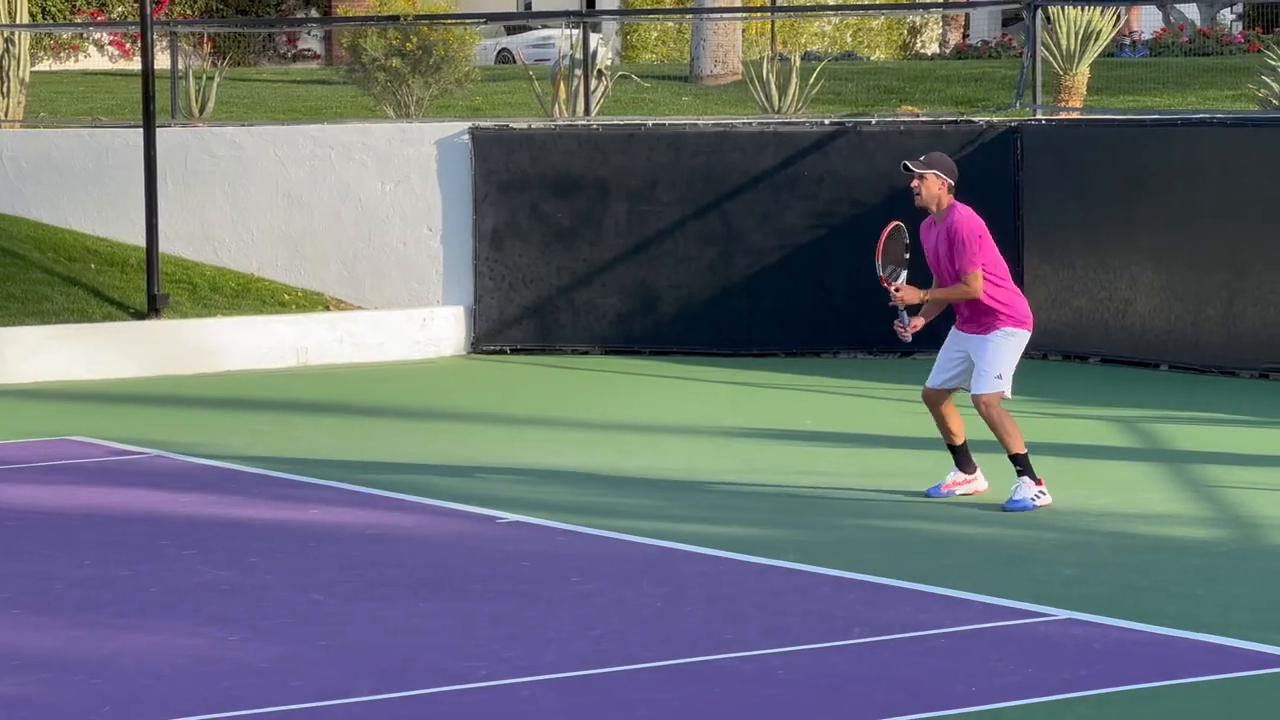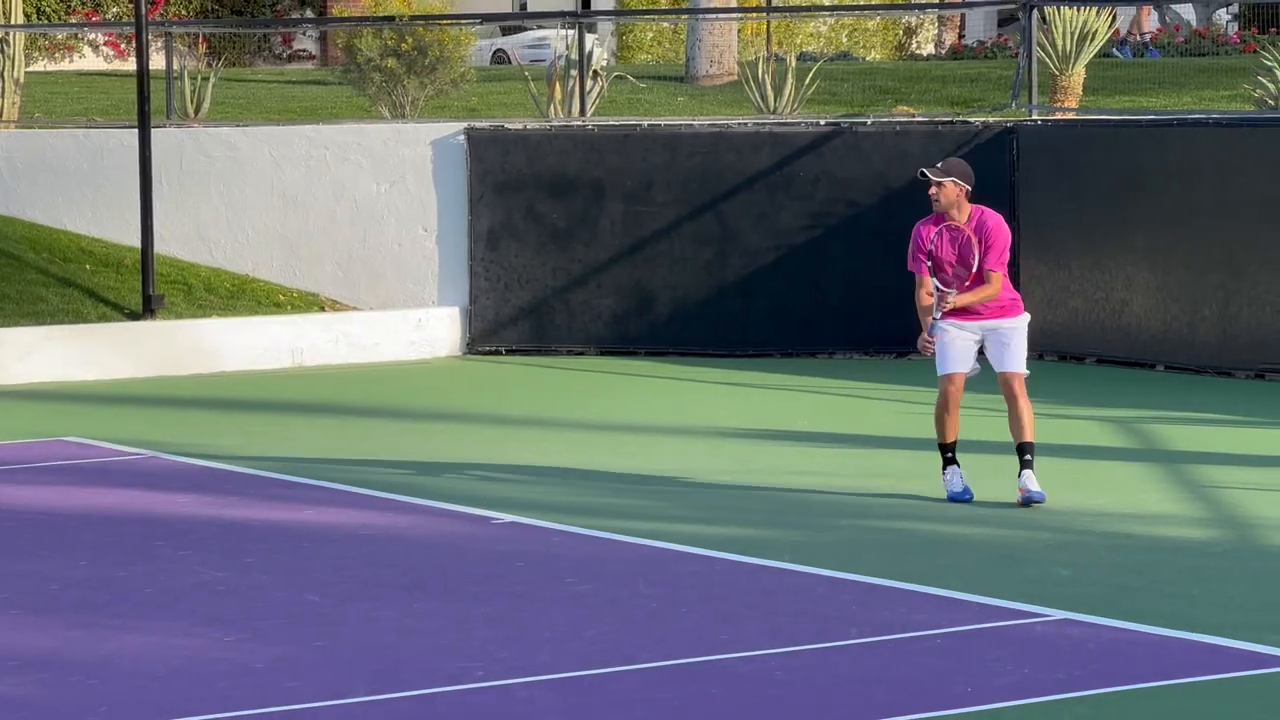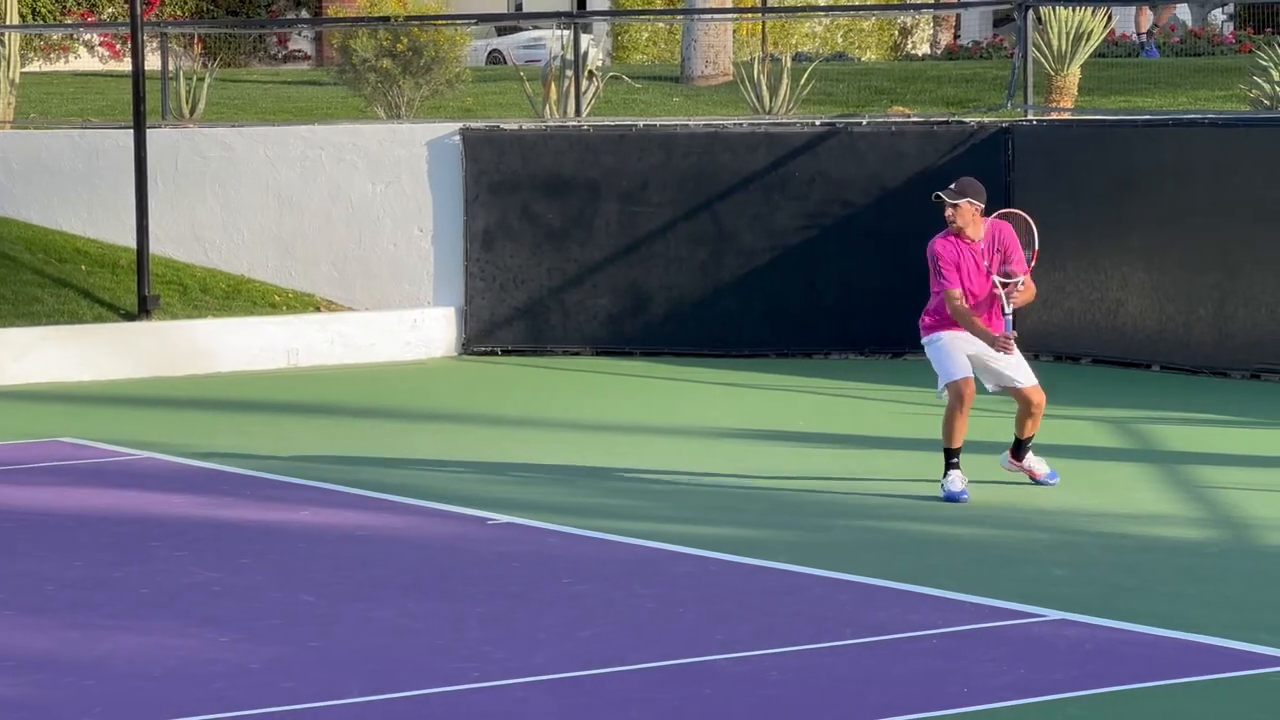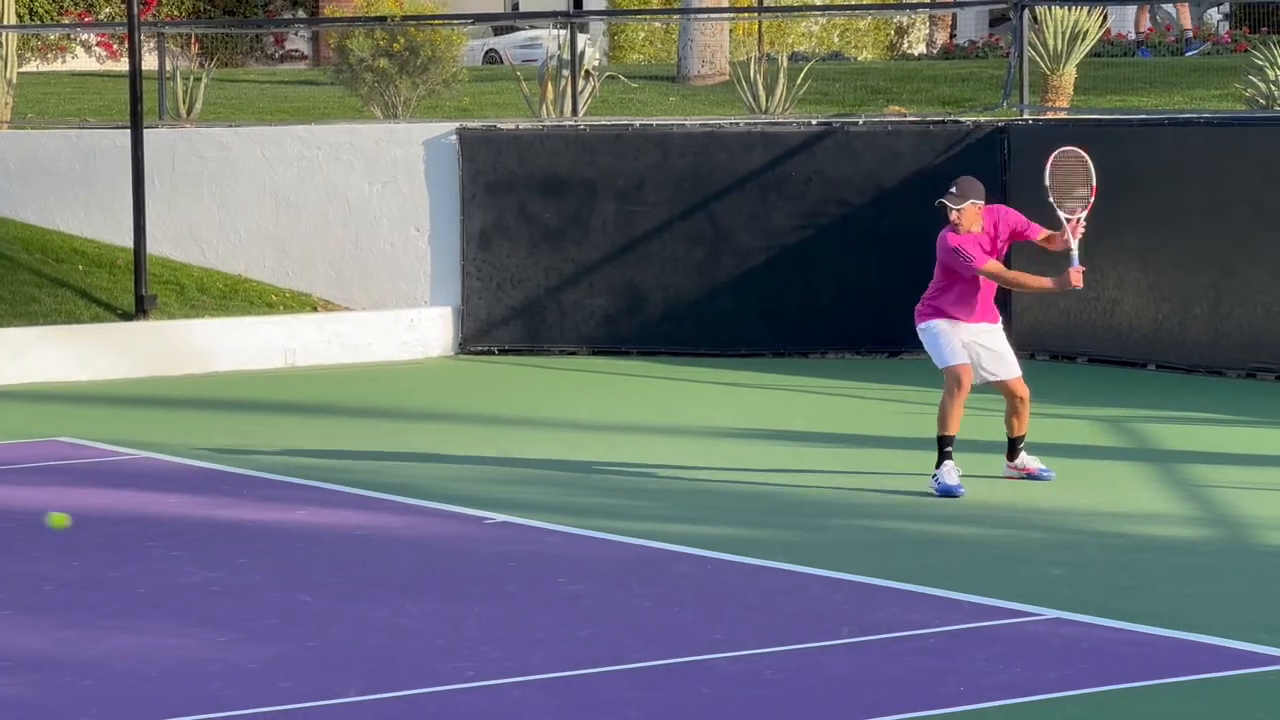
dt=0.2s
person 1, frame 1
left shoulder: (963, 223)
right shoulder: (927, 228)
left elbow: (974, 288)
left wrist: (920, 297)
right wrist: (920, 318)
left hip: (1005, 324)
right hip: (967, 327)
left knee: (986, 401)
right knee: (934, 395)
left ankle: (1032, 484)
right ankle: (968, 473)
person 1, frame 2
left shoulder: (991, 223)
right shoulder: (924, 231)
left elbow: (994, 286)
right elbow: (923, 291)
left wrist: (954, 301)
right wrist: (925, 330)
left hip: (1004, 314)
right hip: (951, 321)
left knee: (1014, 383)
right knee: (950, 387)
left ankle: (1028, 474)
right ankle: (951, 468)
person 1, frame 3
left shoulder: (1003, 233)
right shoulder: (940, 247)
left elbow: (1028, 288)
right elbow: (955, 307)
left wrist: (1017, 294)
right wrist: (989, 336)
left hip: (993, 331)
right hip: (946, 331)
left knee: (1034, 400)
right knee: (962, 391)
left ankle: (1019, 456)
right ankle: (952, 472)
person 1, frame 4
left shoulder: (1001, 215)
right shoulder: (951, 241)
left elbow: (1047, 239)
right elbow: (1005, 278)
left wrist: (1070, 233)
right wrist: (1060, 284)
left hip: (983, 323)
right hip: (940, 320)
left knee: (1019, 394)
right knee: (959, 379)
left ankle: (1015, 458)
right ankle: (945, 466)
